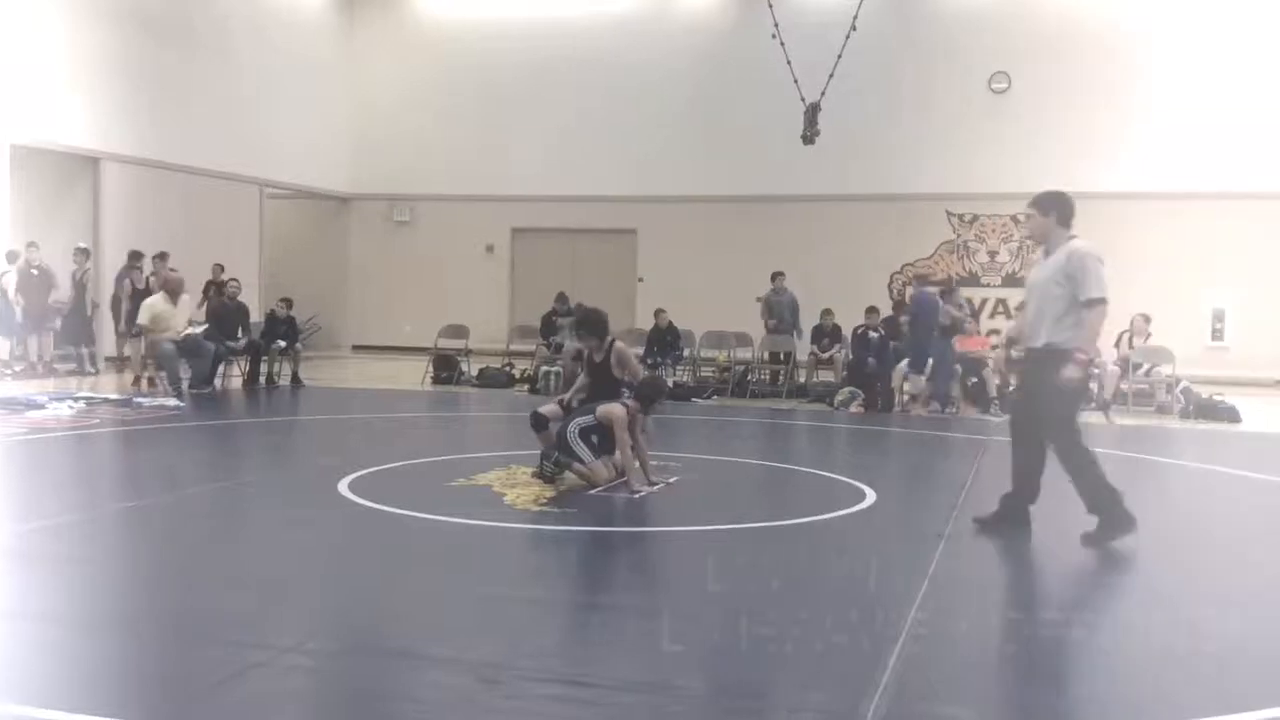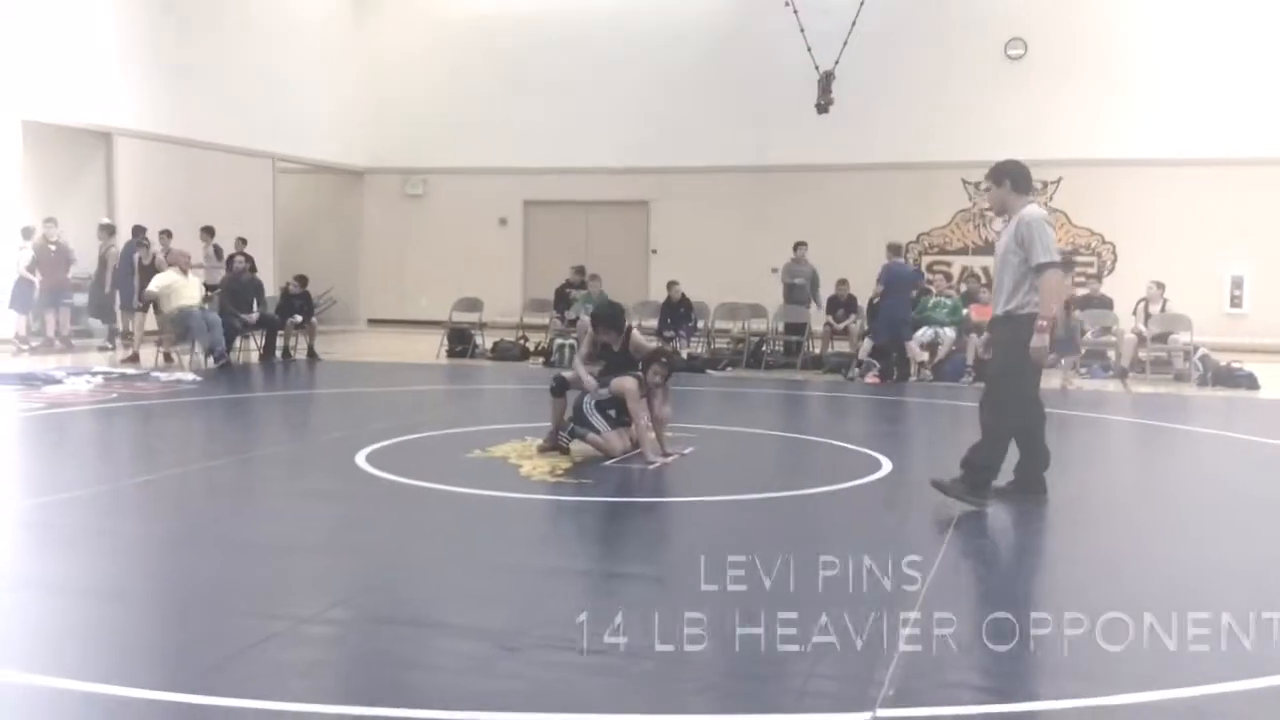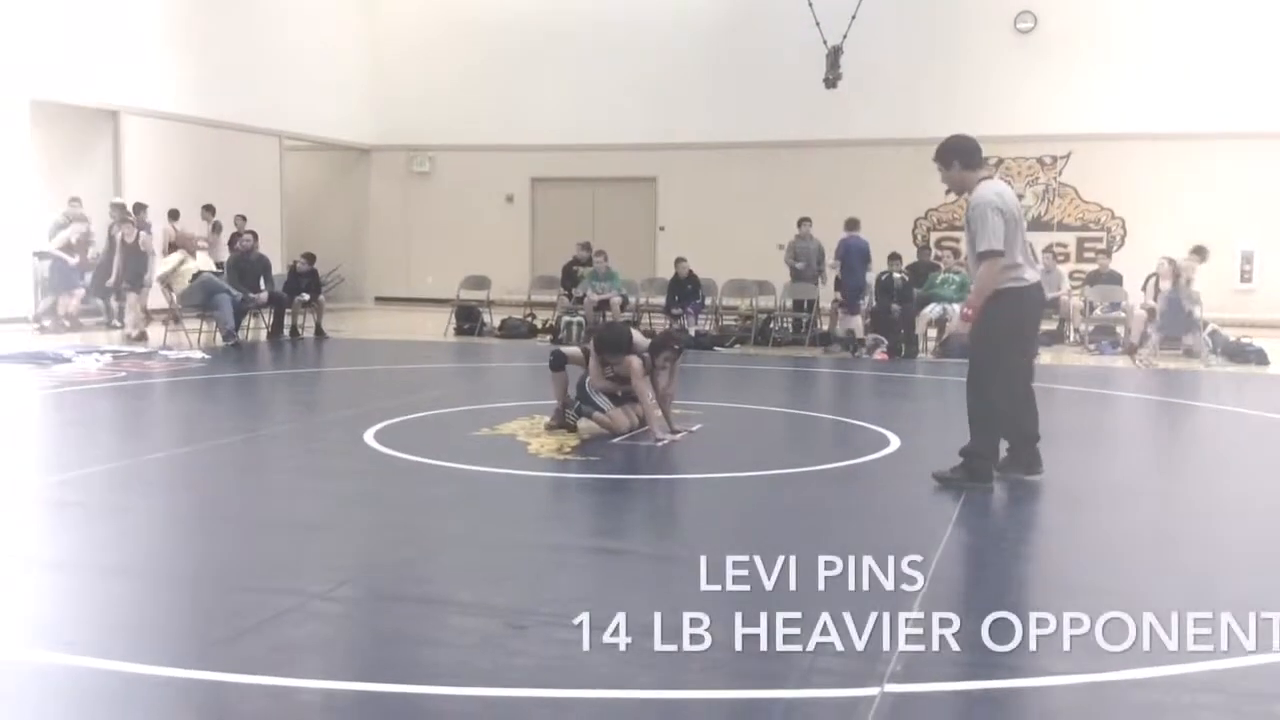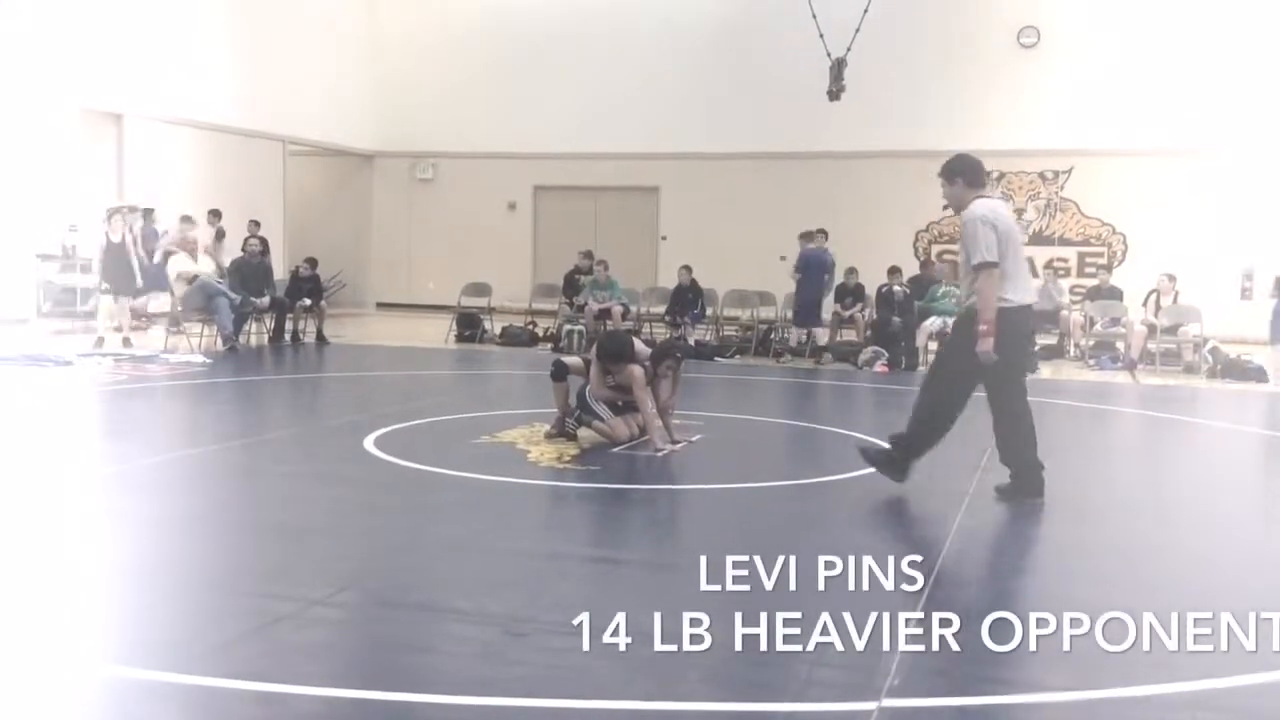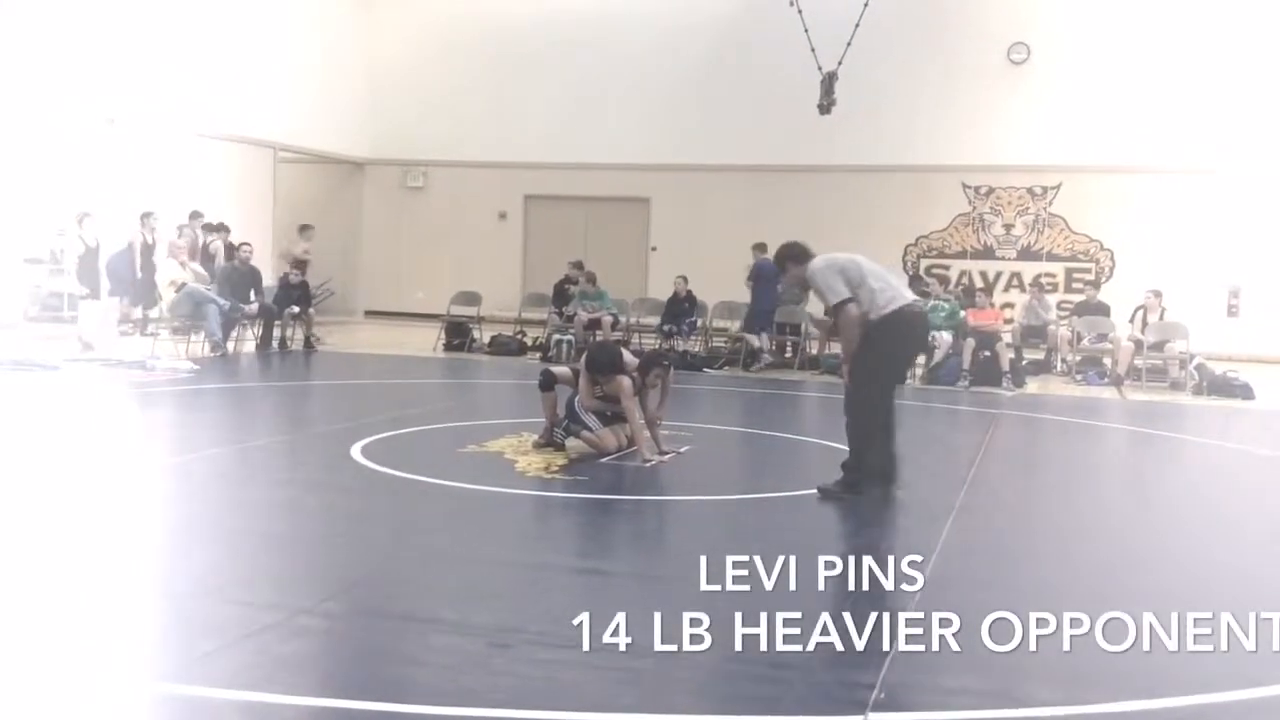
dt=0.7s
person 1, frame 1
left shoulder: (1079, 255)
right shoulder: (1045, 259)
left elbow: (1096, 309)
left wrist: (1079, 360)
right wrist: (1013, 339)
left hip: (1060, 361)
right hip: (1036, 358)
left knee: (1064, 440)
right knee: (1025, 437)
left ankle: (1113, 515)
right ankle: (1015, 511)
person 1, frame 2
left shoulder: (1032, 220)
right shoulder: (1015, 223)
left elbow: (1050, 274)
left wrist: (1042, 327)
right wrist: (994, 328)
left hip: (1024, 325)
right hip: (1012, 324)
left knee: (997, 404)
right knee: (1021, 404)
left ankle: (976, 482)
right ankle: (1030, 478)
person 1, frame 3
left shoulder: (983, 201)
right shoulder: (997, 189)
left elbow: (992, 263)
left wrist: (968, 313)
right wrist: (976, 306)
left hip: (1007, 299)
right hip: (1025, 293)
left knee: (985, 384)
right knee: (1014, 381)
left ankle: (978, 467)
right ankle: (1024, 454)
person 1, frame 4
left shoulder: (976, 215)
right shoulder: (998, 210)
left elbow: (988, 274)
left wrist: (985, 331)
left hip: (995, 316)
right hip: (1020, 314)
left knee: (943, 389)
right knee: (1010, 399)
left ankle: (900, 458)
right ankle: (1029, 479)
person 1, frame 5
left shoulder: (818, 269)
right shoulder: (834, 263)
left elbow: (850, 314)
left wrist: (847, 361)
left hip: (892, 325)
right hip: (913, 318)
left knee: (861, 401)
right knee: (876, 399)
left ankle: (858, 479)
right ankle: (882, 470)
